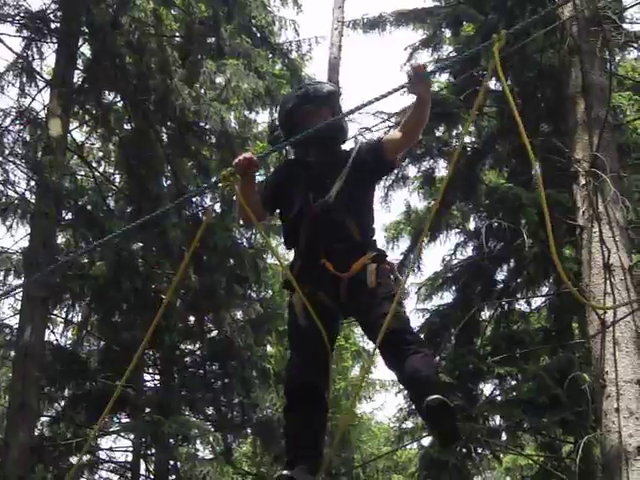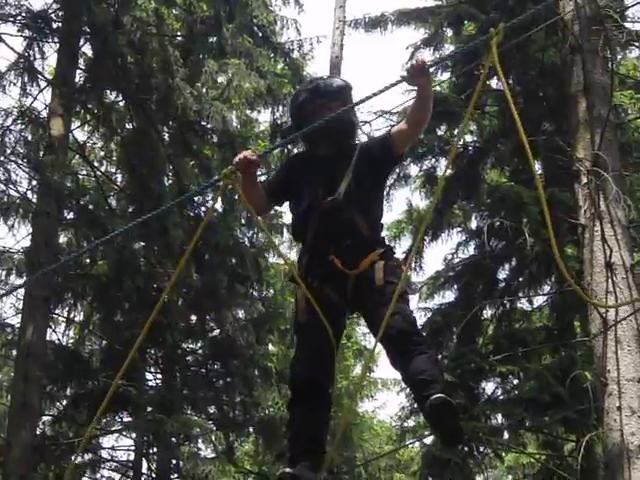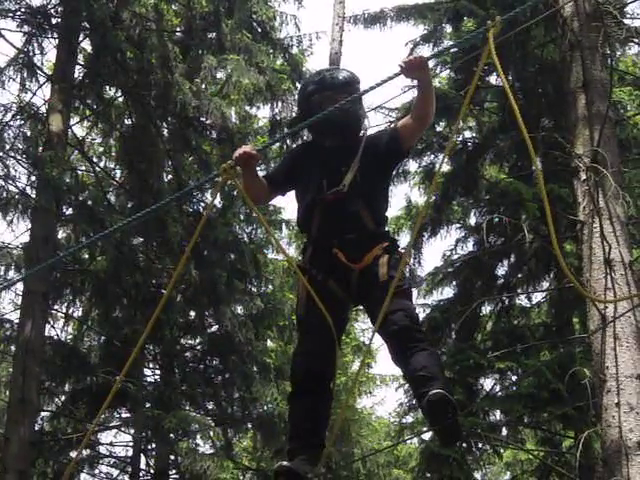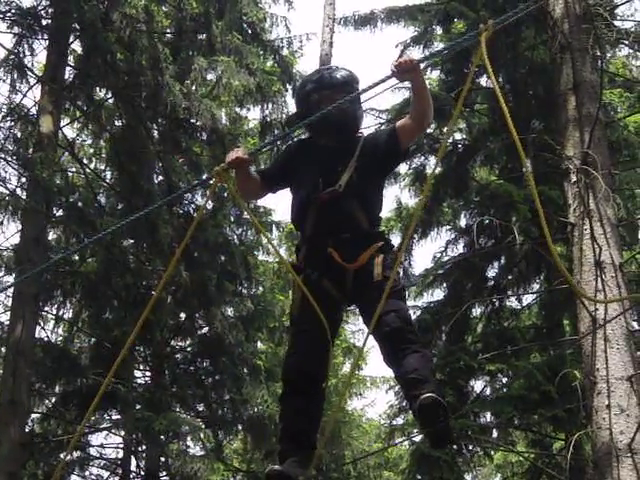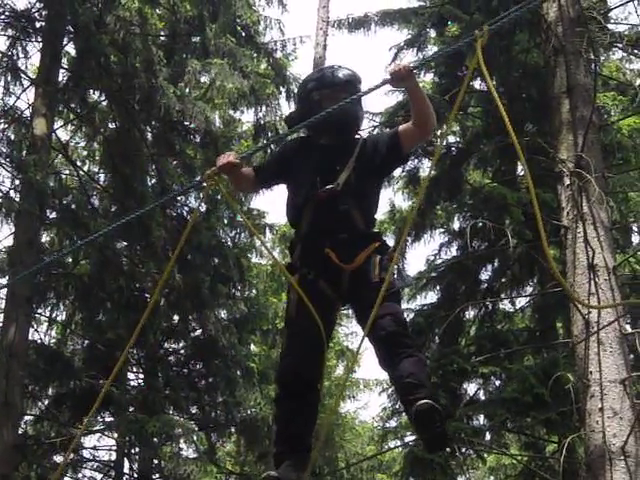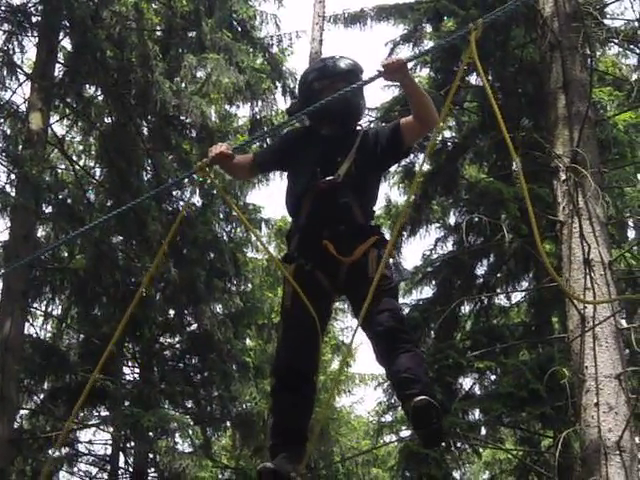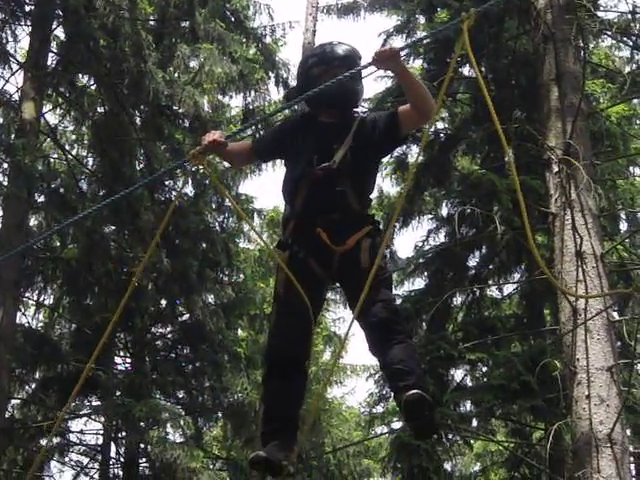
dt=0.5s
person 1, frame 1
left shoulder: (359, 159)
right shoulder: (289, 173)
left elbow: (406, 135)
right elbow: (252, 214)
left wrist: (422, 95)
right wrist: (247, 179)
left hip: (364, 271)
right hip: (312, 281)
left knee: (396, 335)
right knee: (305, 372)
person 1, frame 2
left shoulder: (369, 154)
right shoulder: (299, 166)
left elbow: (413, 126)
right elbow: (259, 206)
left wrist: (424, 88)
right wrist: (248, 175)
left hip: (372, 267)
right hip: (319, 276)
left knee: (402, 333)
right knee: (310, 368)
person 1, frame 3
left shoulder: (375, 147)
right shoulder: (303, 157)
left elbow: (420, 120)
right elbow: (261, 196)
left wrist: (423, 81)
right wrist: (248, 169)
left hip: (376, 261)
right hip: (322, 268)
left knee: (403, 328)
right knee: (311, 360)
person 1, frame 4
left shoulder: (372, 146)
right shoulder: (300, 154)
left elbow: (419, 120)
right elbow: (255, 190)
left wrist: (416, 80)
right wrist: (242, 169)
left hip: (370, 260)
right hip: (317, 267)
left knee: (396, 329)
right knee: (304, 360)
person 1, frame 5
left shoulder: (371, 148)
right shoulder: (297, 152)
left elbow: (424, 128)
right elbow: (251, 182)
left wrist: (411, 86)
right wrist: (233, 170)
left hip: (365, 262)
right hip: (312, 267)
left knee: (390, 332)
right knee: (299, 363)
person 1, frame 6
left shoulder: (372, 141)
right shoulder: (298, 142)
left elbow: (426, 122)
right elbow: (248, 167)
left wrist: (405, 80)
right wrist: (226, 159)
left hip: (362, 254)
right hip: (309, 259)
left knee: (389, 328)
right knee: (295, 354)
person 1, frame 7
left shoulder: (370, 128)
right shoulder: (296, 129)
left elbow: (424, 111)
right elbow: (247, 153)
left wrist: (398, 68)
right wrist: (220, 146)
left hip: (357, 243)
right hip: (303, 247)
left knee: (382, 318)
right knee: (286, 343)
right ankle: (277, 442)
